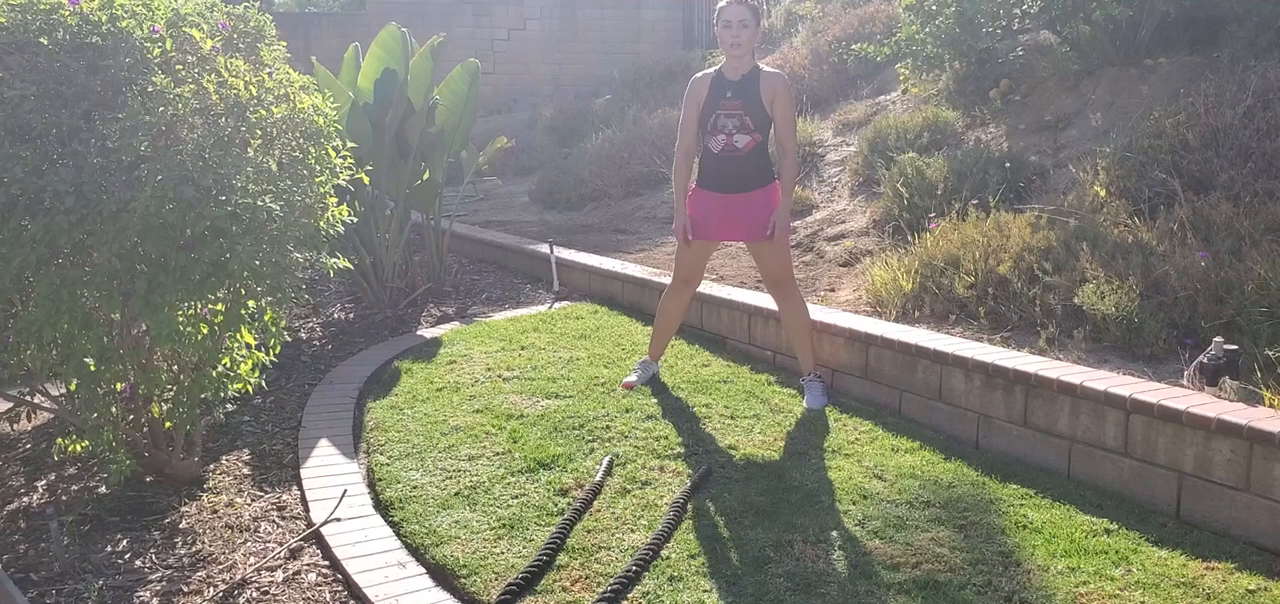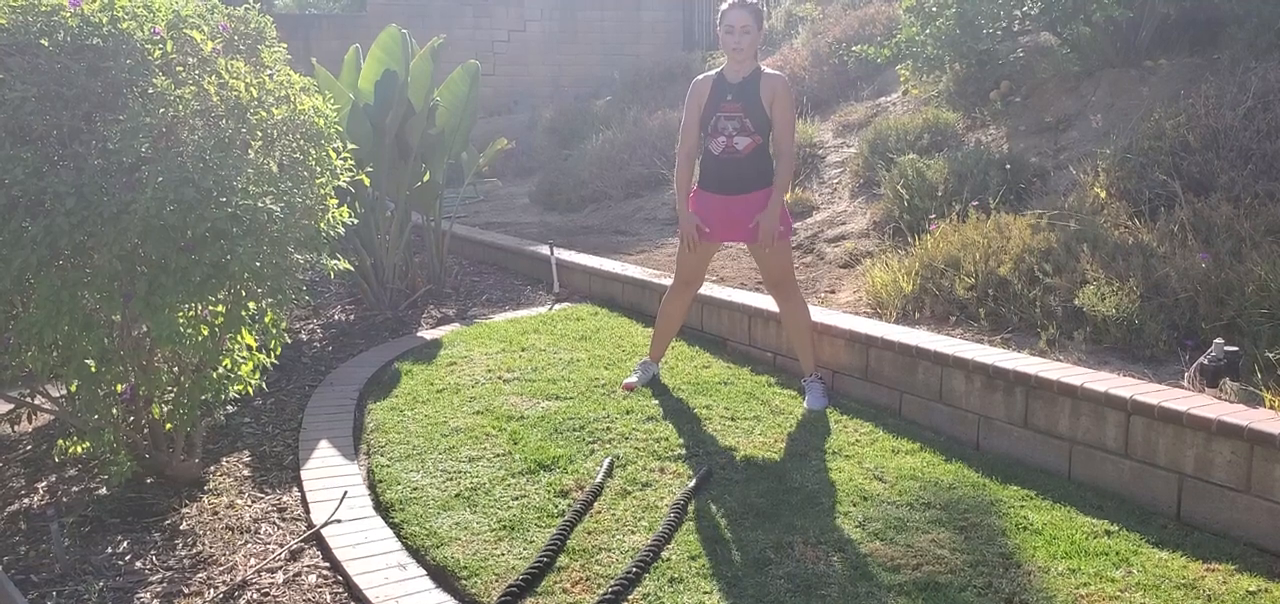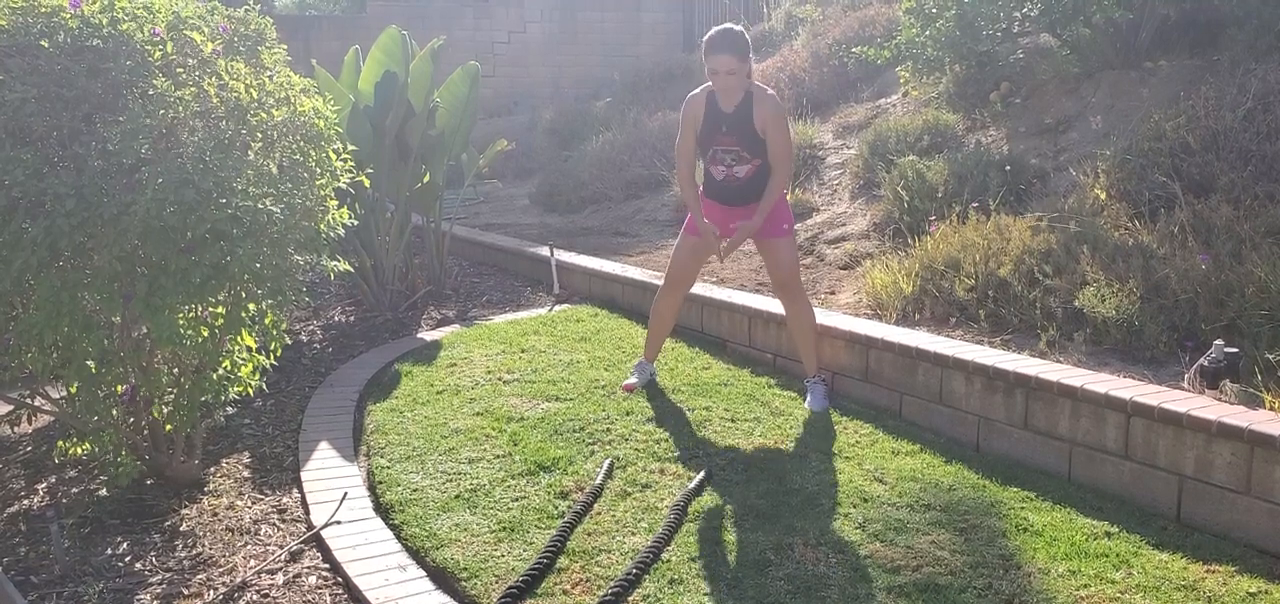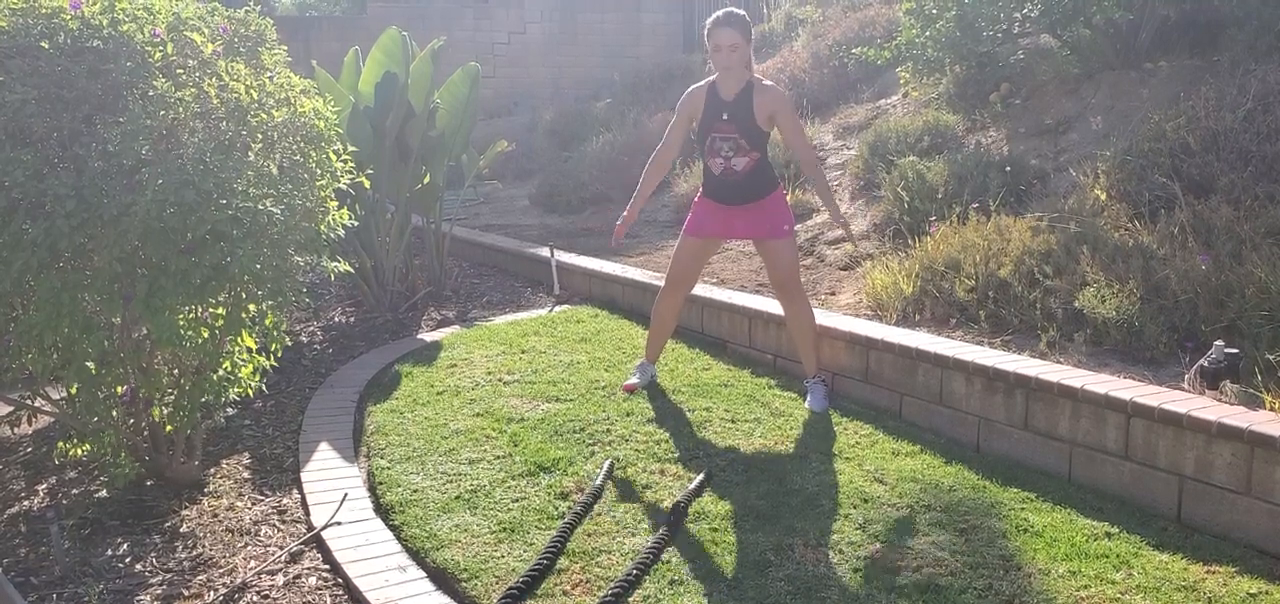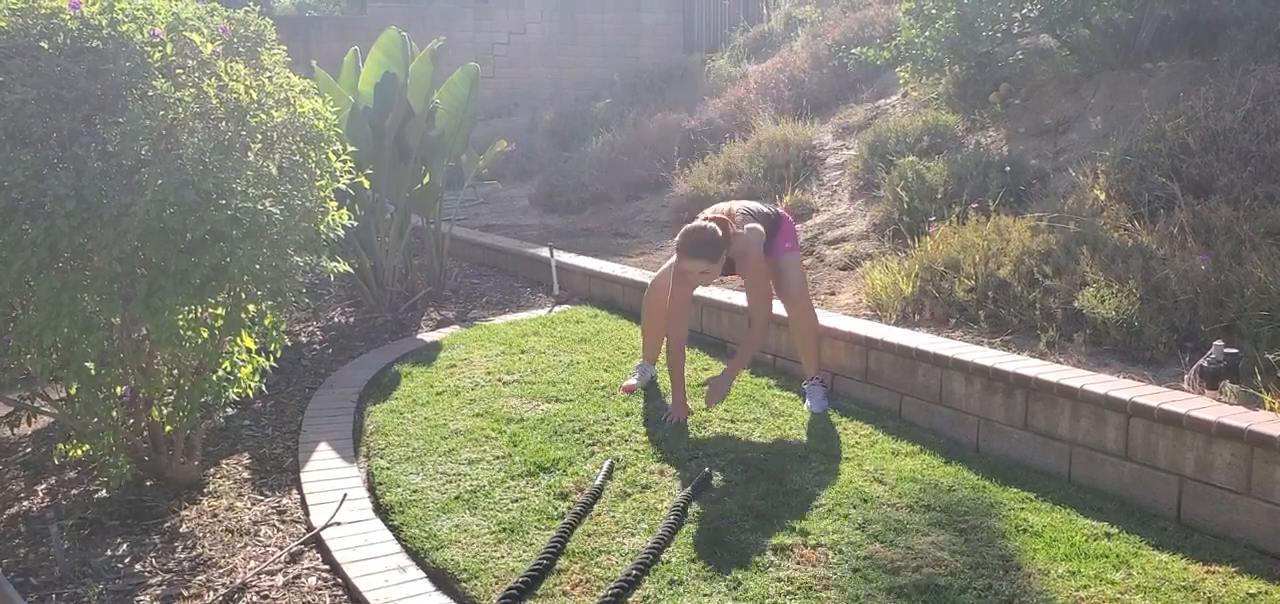
dt=1s
person 1, frame 1
left shoulder: (773, 83)
right shoulder: (701, 84)
left elbow: (787, 150)
right elbow: (684, 150)
left wrist: (784, 208)
right wrist: (679, 209)
left hip: (758, 198)
right hip: (708, 198)
left knee: (783, 286)
right knee: (682, 282)
left ankle: (811, 376)
right ankle: (650, 361)
person 1, frame 2
left shoulder: (774, 85)
right shoulder: (702, 86)
left elbow: (785, 152)
right elbow: (687, 151)
left wrist: (773, 209)
right wrist: (683, 210)
left hip: (758, 200)
right hip: (708, 200)
left knee: (784, 287)
right knee: (683, 284)
left ankle: (812, 378)
right ankle: (650, 363)
person 1, frame 3
left shoulder: (767, 104)
right shoulder: (695, 104)
left elbow: (782, 170)
right elbow: (684, 171)
left wrist: (754, 223)
right wrist: (702, 223)
left hip: (763, 206)
right hip: (713, 205)
left knee: (790, 288)
right knee: (673, 284)
left ankle: (814, 379)
right ankle: (646, 364)
person 1, frame 4
left shoulder: (769, 96)
right shoulder: (695, 97)
left elbow: (804, 153)
right elbow: (665, 153)
left wrist: (832, 206)
right wrist: (634, 206)
left hip: (763, 204)
right hip: (712, 205)
left knee: (789, 290)
right knee: (673, 286)
left ankle: (815, 379)
right ankle: (647, 365)
person 1, frame 5
left shoulder: (746, 248)
right shoulder: (690, 260)
left elbow: (760, 323)
right elbow: (676, 329)
left wrist: (728, 376)
right wrist: (678, 396)
left hip: (775, 230)
left knee: (796, 299)
right knee: (657, 293)
left ankle: (813, 381)
right ankle: (646, 366)
